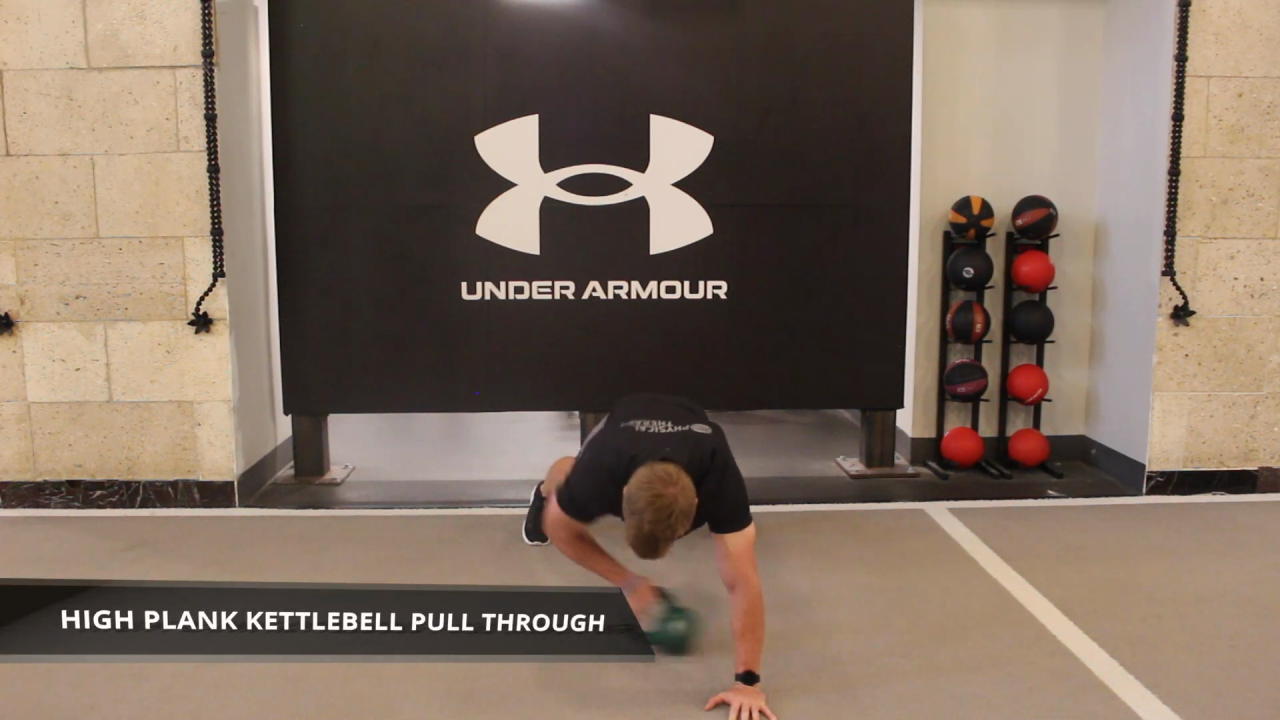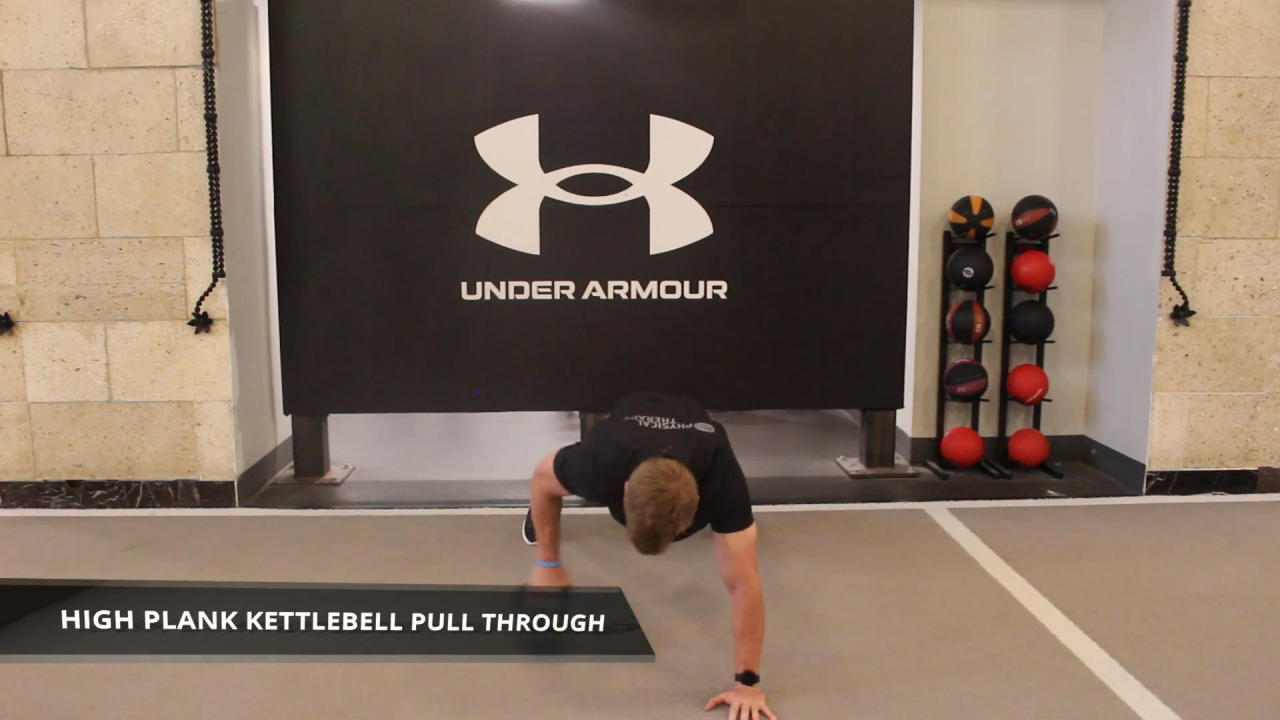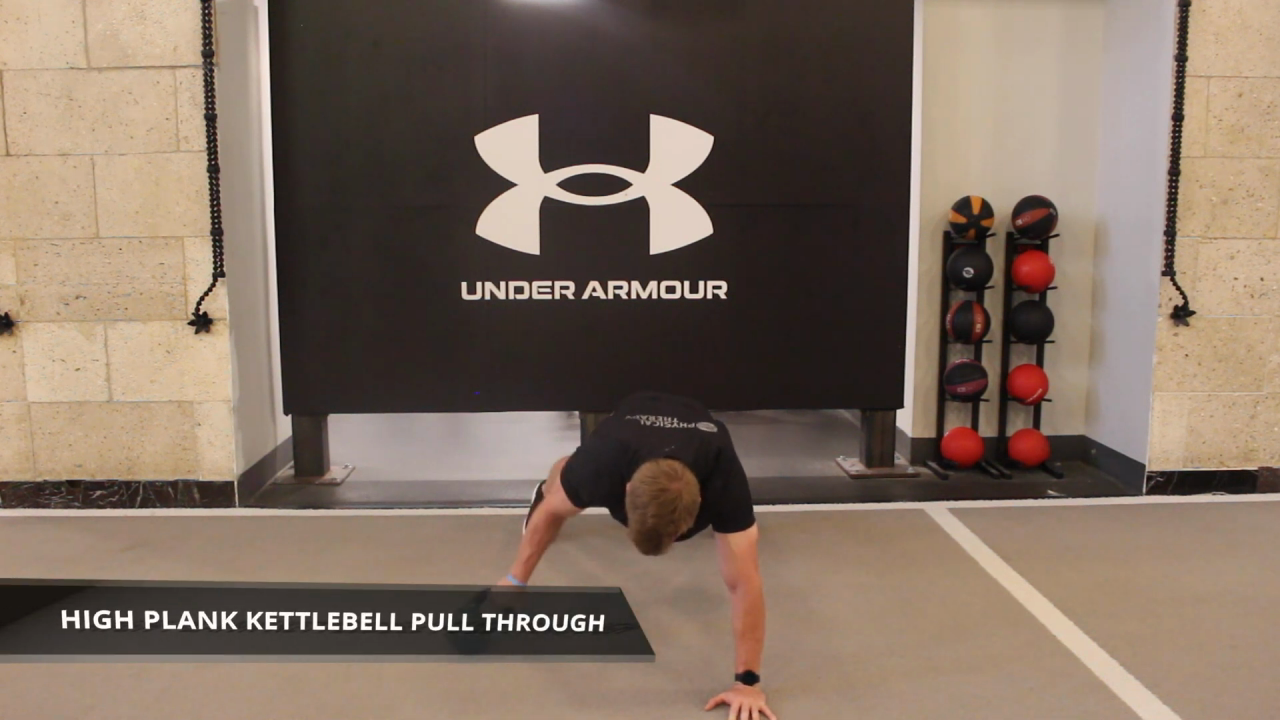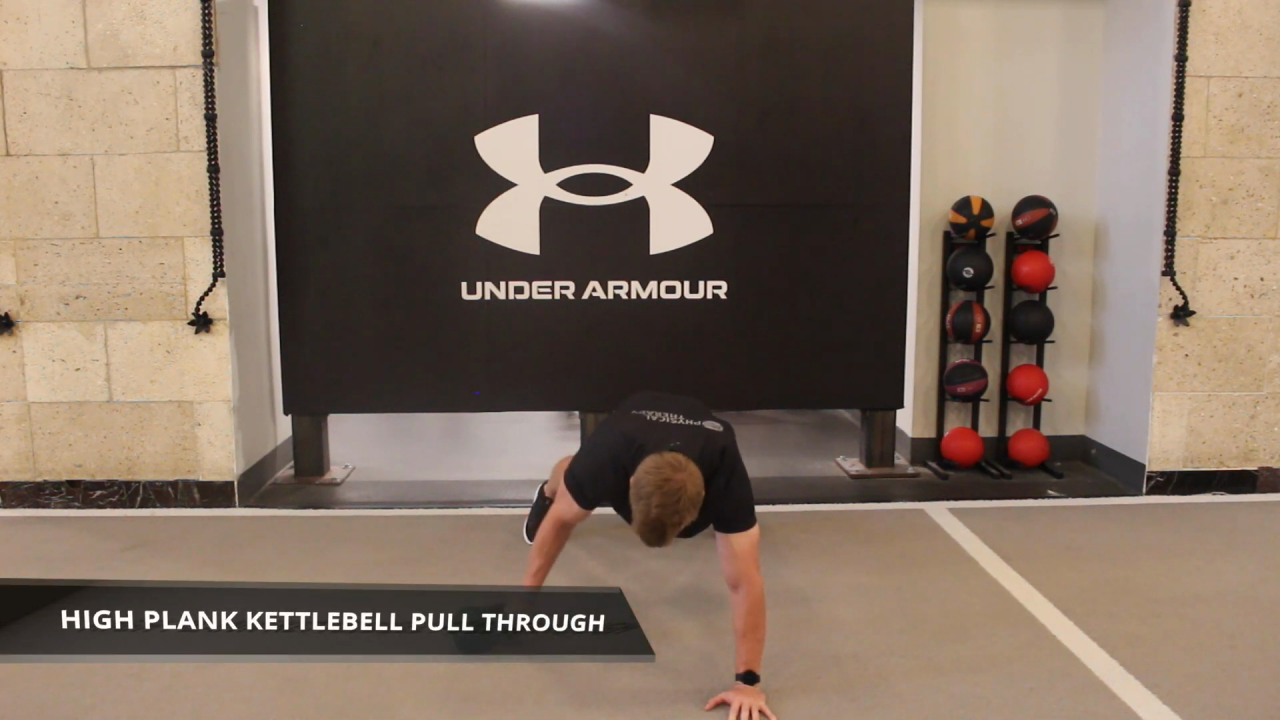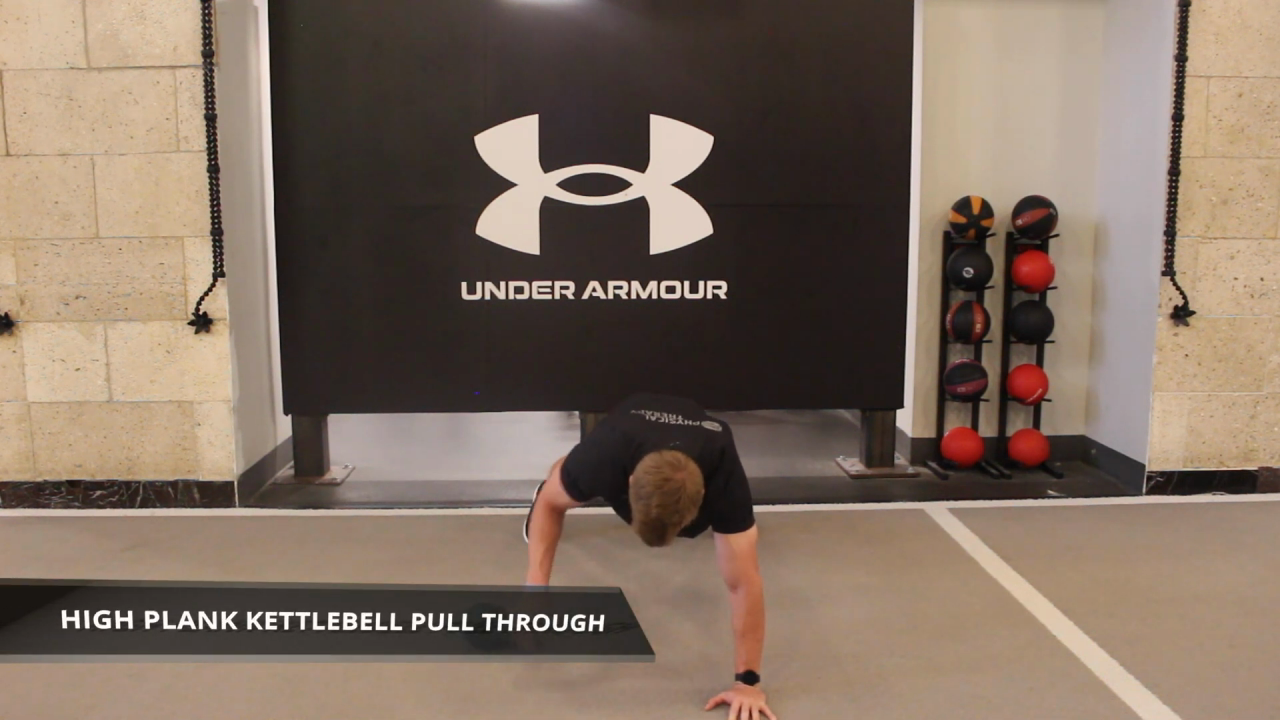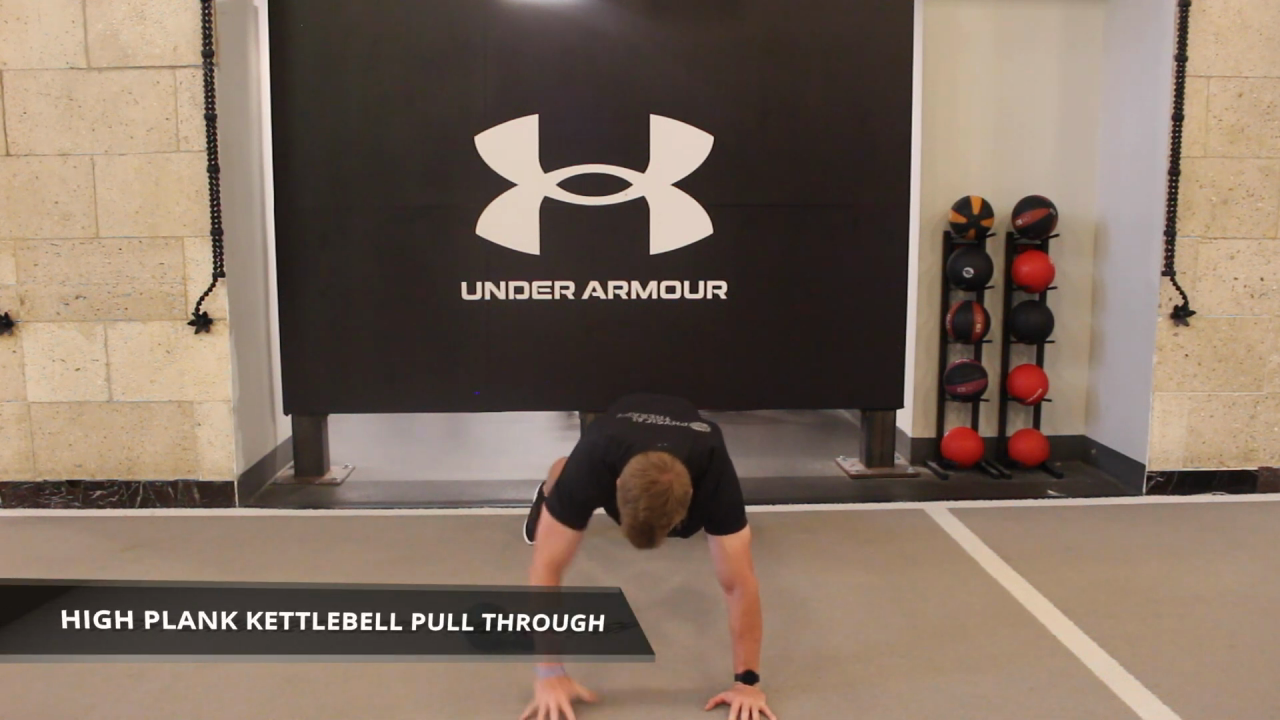
dt=0.2s
person 1, frame 1
left shoulder: (718, 478)
right shoulder: (603, 467)
left elbow: (741, 582)
right elbow: (558, 527)
left wrist: (747, 680)
right wrist: (627, 582)
left hip: (687, 426)
right knee: (572, 481)
right ankle: (544, 492)
person 1, frame 2
left shoulder: (721, 477)
right shoulder: (602, 459)
left elbow: (743, 582)
right elbow: (544, 477)
left wrist: (747, 681)
right wrist: (547, 563)
left hip: (693, 440)
right knee: (564, 477)
person 1, frame 3
left shoulder: (723, 479)
right shoulder: (604, 462)
left elbow: (743, 582)
right elbow: (552, 510)
left wrist: (747, 680)
right wrist: (516, 579)
left hip: (696, 441)
right hip: (631, 428)
right knee: (561, 488)
right ankle: (545, 491)
person 1, frame 4
left shoulder: (725, 476)
right shoulder: (606, 458)
left elbow: (745, 582)
right elbow: (561, 520)
left wrist: (748, 681)
right wrist: (528, 592)
left hip: (699, 444)
right knee: (572, 476)
right ankle: (548, 492)
person 1, frame 5
left shoulder: (723, 474)
right shoulder: (604, 454)
left elbow: (743, 581)
right elbow: (551, 503)
left wrist: (747, 680)
right wrist: (536, 586)
left hip: (698, 445)
right hip: (630, 435)
right knee: (567, 480)
right ankle: (560, 476)
person 1, frame 6
left shoulder: (713, 476)
right shoulder: (592, 462)
left elbow: (738, 582)
right elbow: (547, 565)
left wrist: (747, 681)
right wrist: (549, 673)
left hip: (690, 446)
right hip: (619, 439)
right knee: (563, 480)
right ankle: (548, 491)
